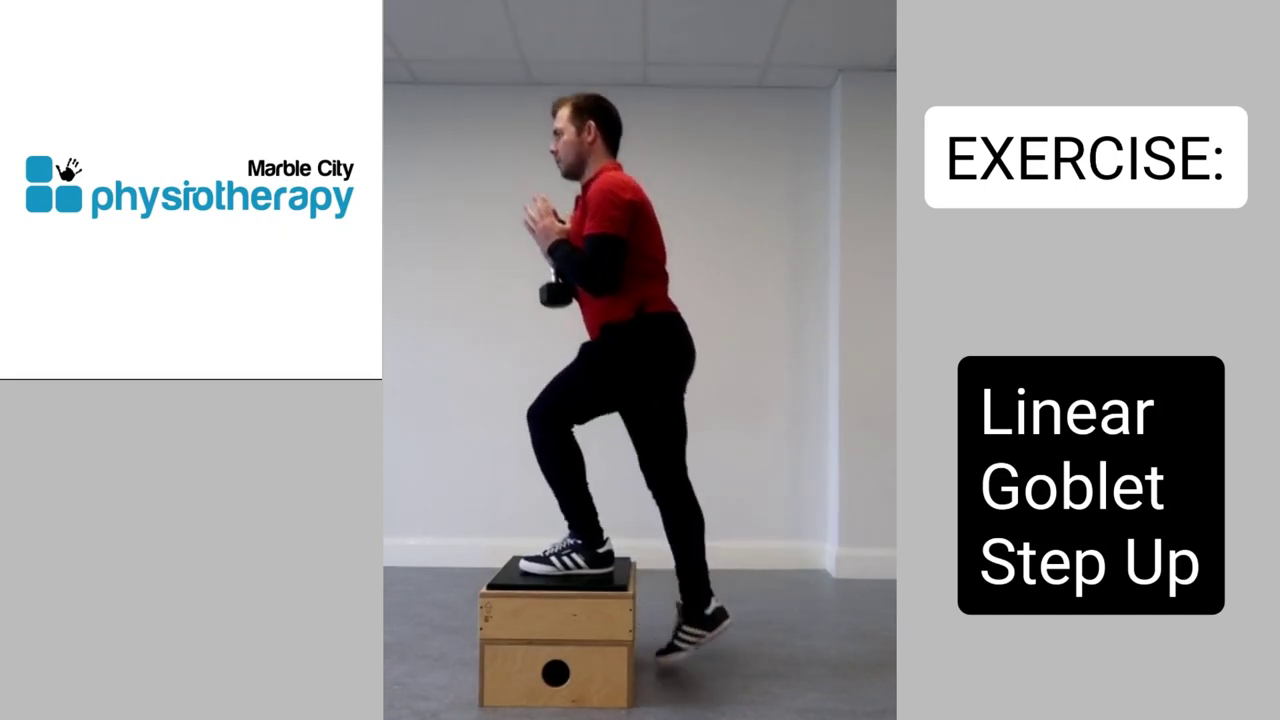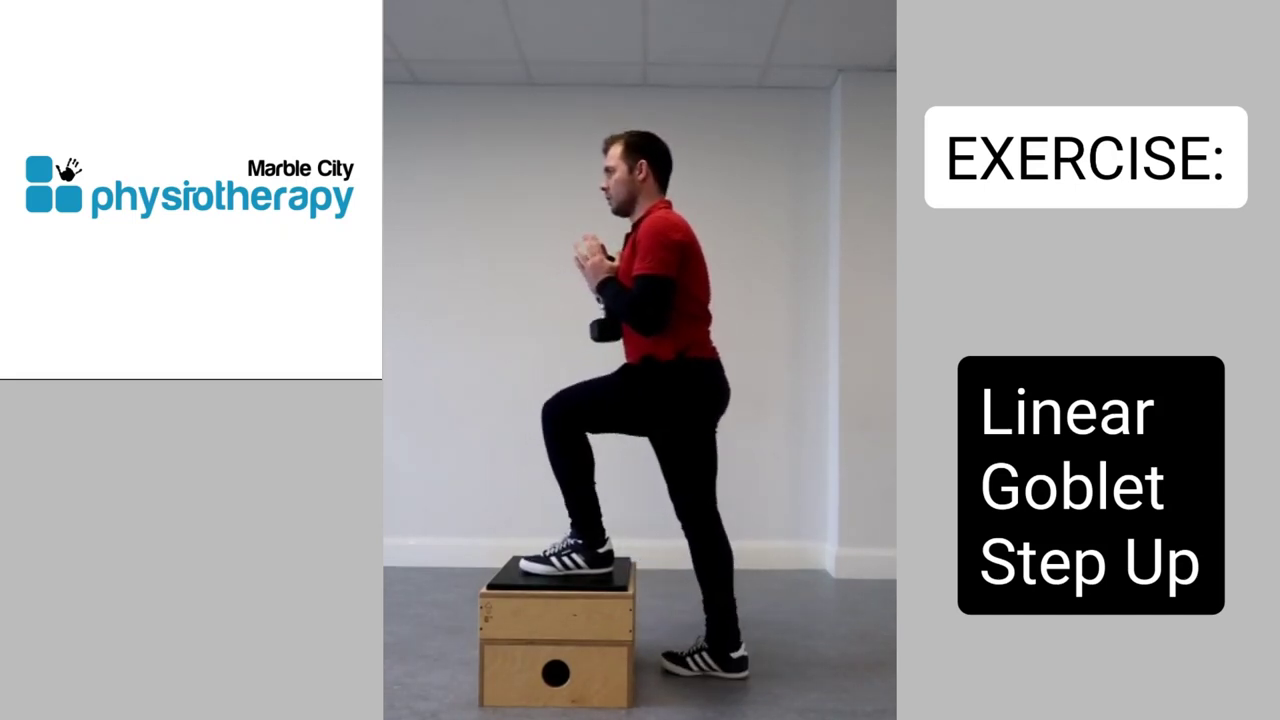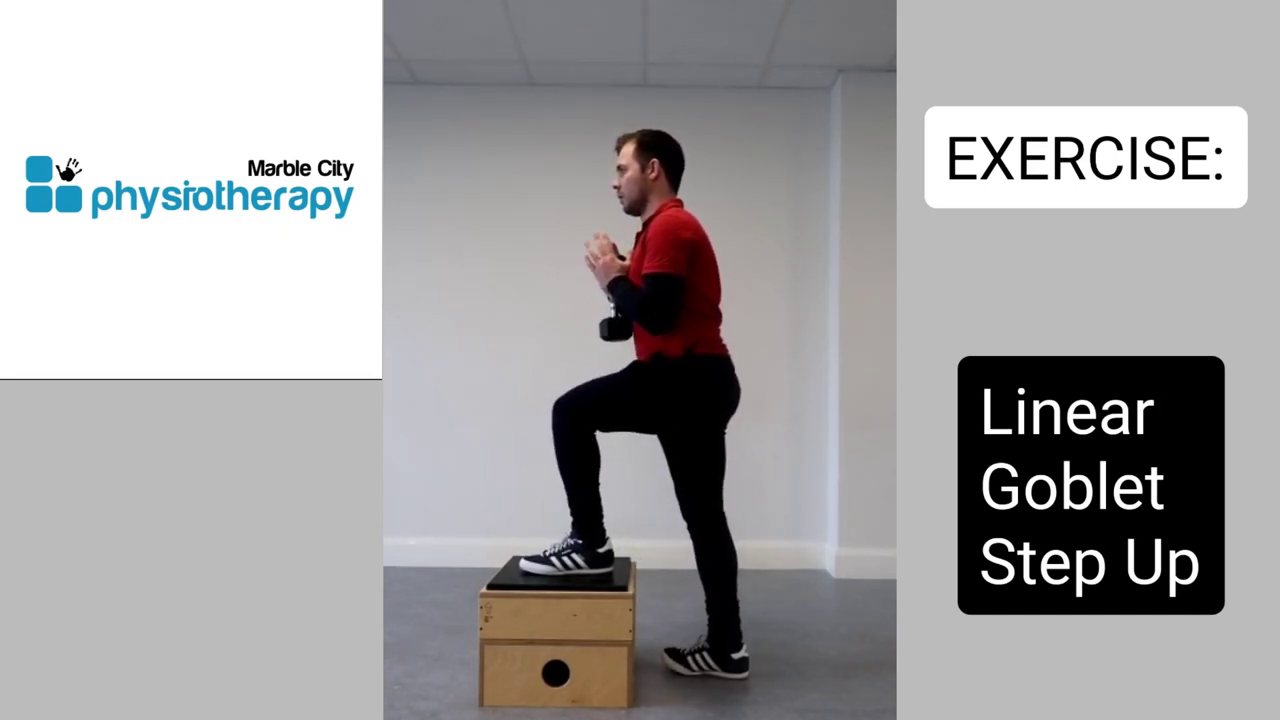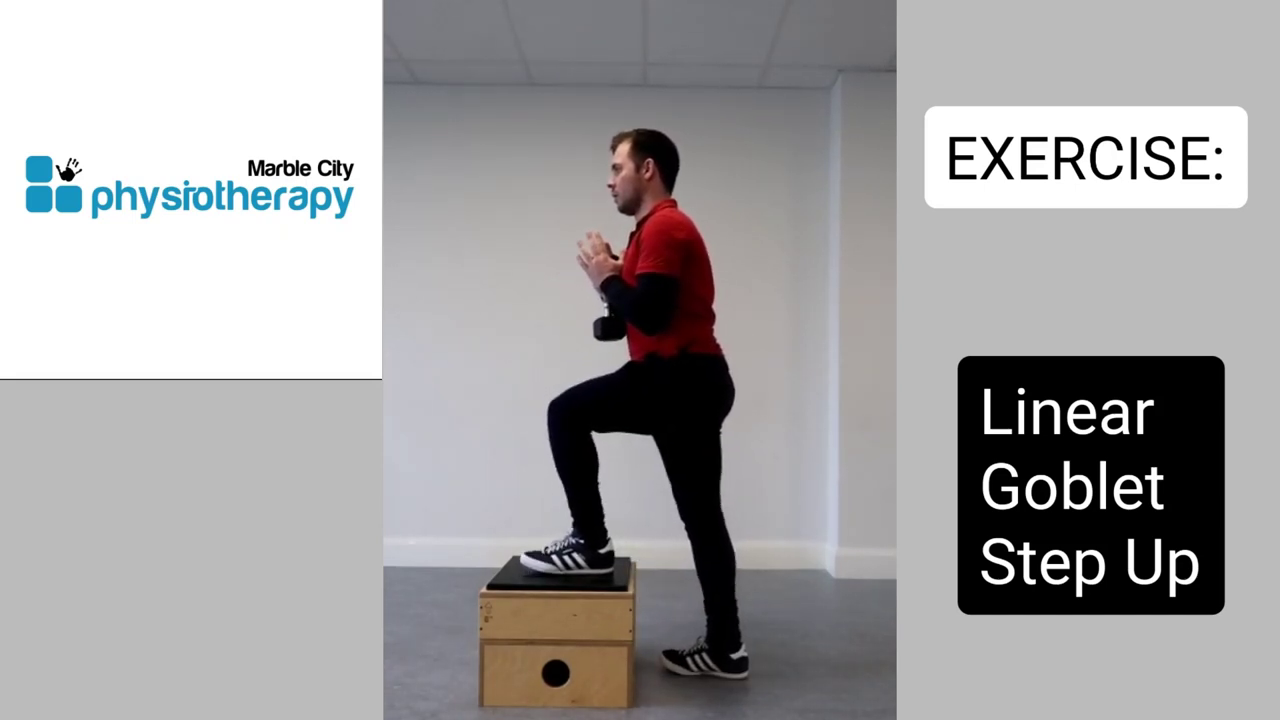
dt=0.4s
person 1, frame 1
left shoulder: (608, 190)
right shoulder: (607, 190)
left elbow: (599, 276)
left wrist: (552, 241)
right wrist: (562, 243)
left hip: (641, 342)
right hip: (654, 344)
left knee: (547, 418)
right knee: (667, 479)
left ankle: (588, 546)
right ankle: (700, 607)
person 1, frame 2
left shoulder: (660, 229)
right shoulder: (653, 230)
left elbow: (647, 317)
left wrist: (600, 280)
right wrist: (610, 279)
left hip: (679, 383)
right hip: (687, 383)
left knee: (563, 415)
right knee: (698, 515)
left ankle: (589, 543)
right ankle: (725, 646)
person 1, frame 3
left shoulder: (670, 227)
right shoulder: (665, 228)
left elbow: (657, 315)
left wrist: (612, 278)
right wrist: (622, 279)
left hip: (687, 381)
right hip: (698, 383)
left knee: (573, 413)
right knee: (703, 516)
left ankle: (588, 543)
right ankle: (725, 647)
person 1, frame 4
left shoulder: (664, 227)
right shoulder: (658, 228)
left elbow: (649, 316)
left wrist: (604, 277)
right wrist: (614, 277)
left hip: (681, 381)
right hip: (691, 382)
left knee: (568, 413)
right knee: (701, 516)
left ankle: (590, 543)
right ankle: (724, 646)
